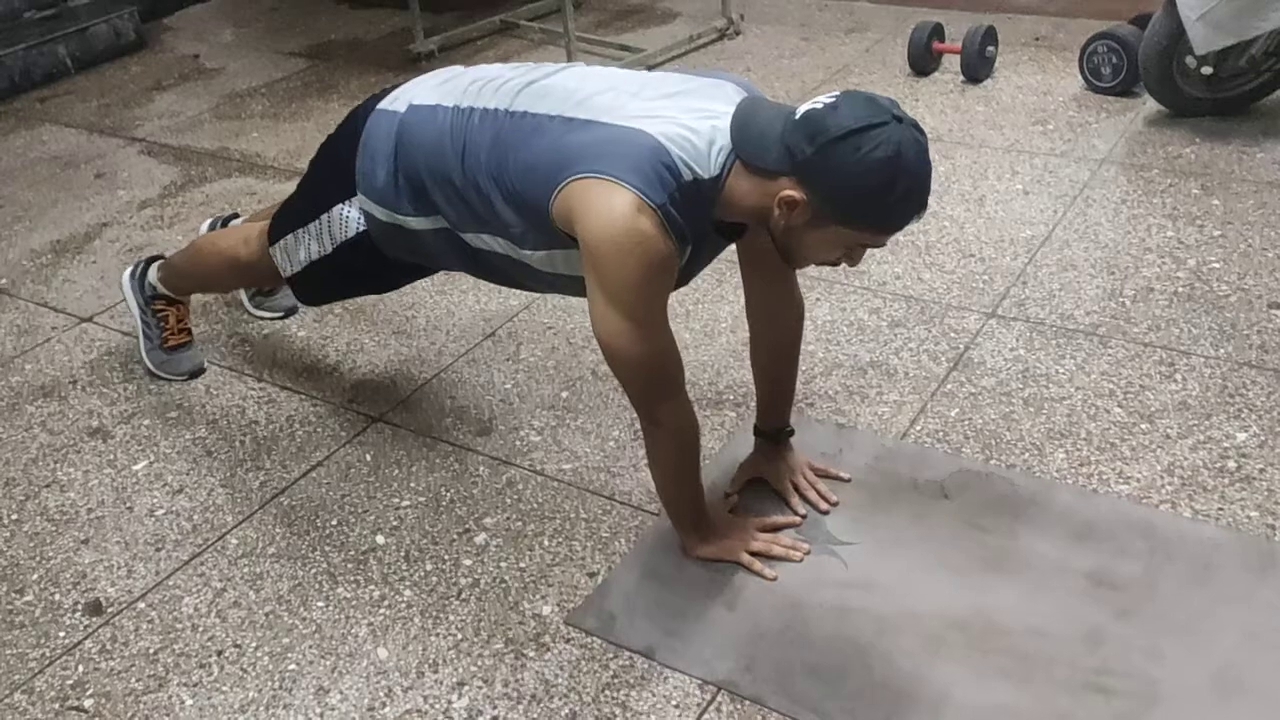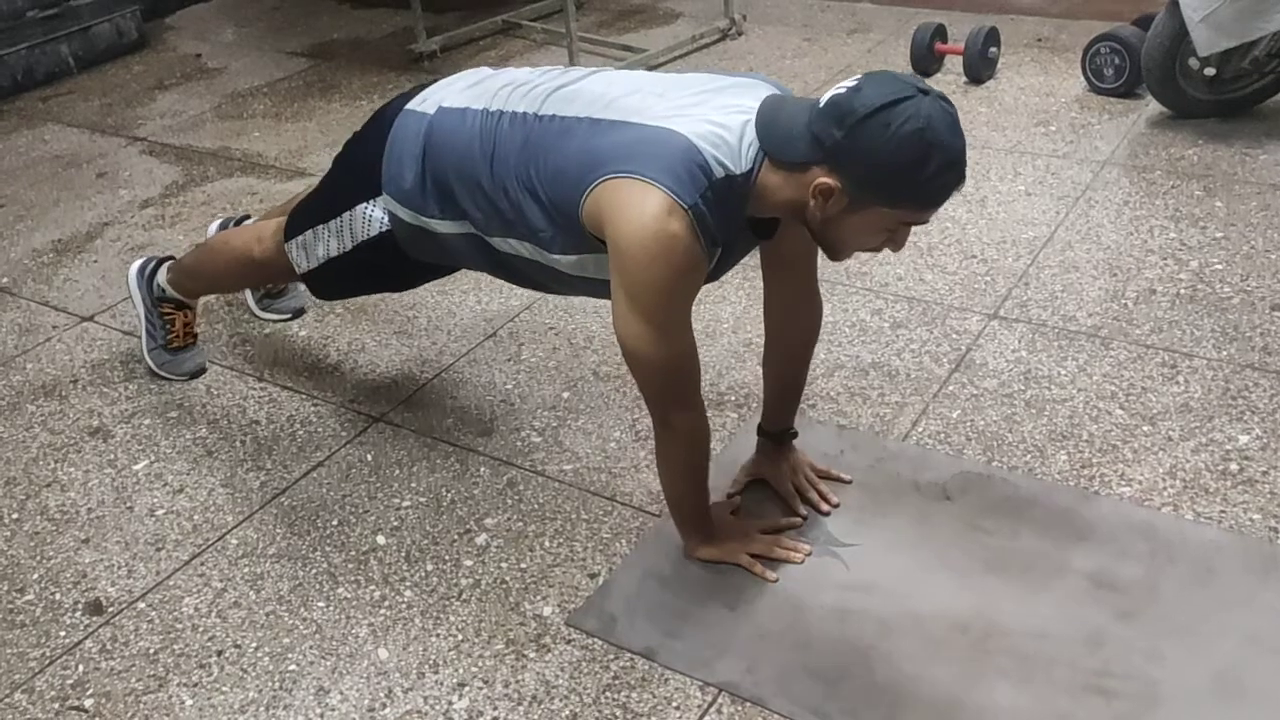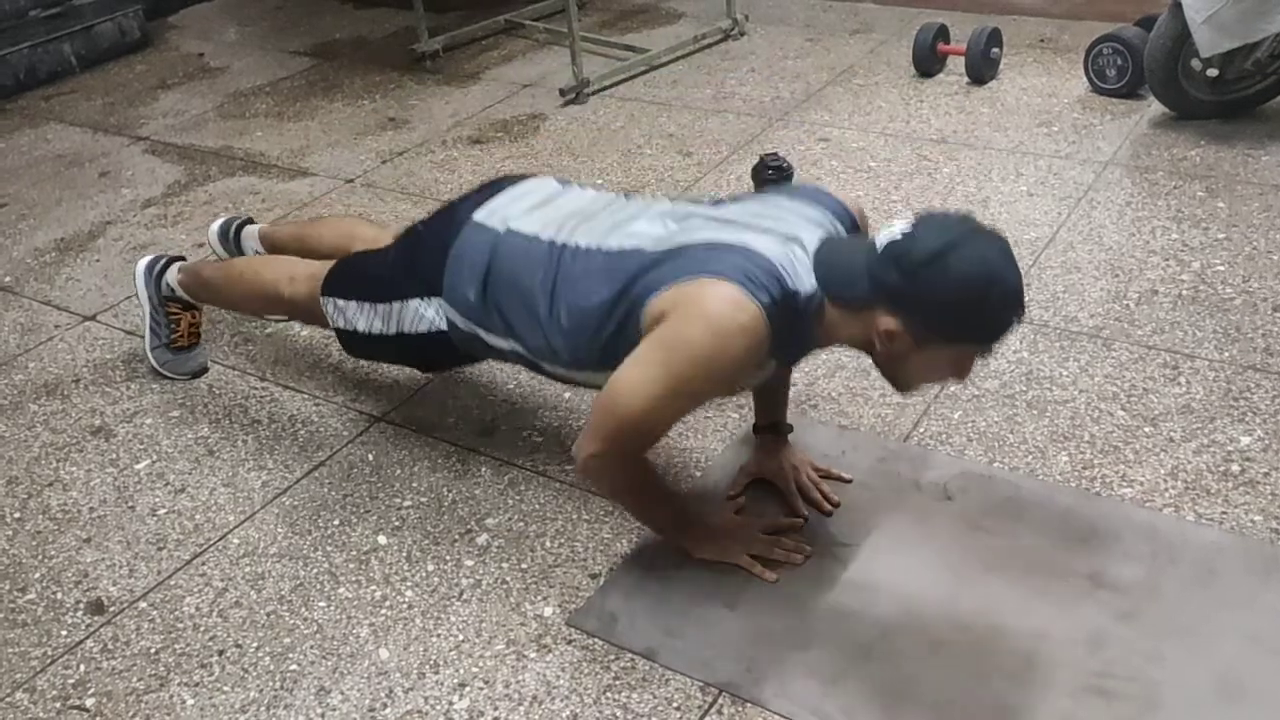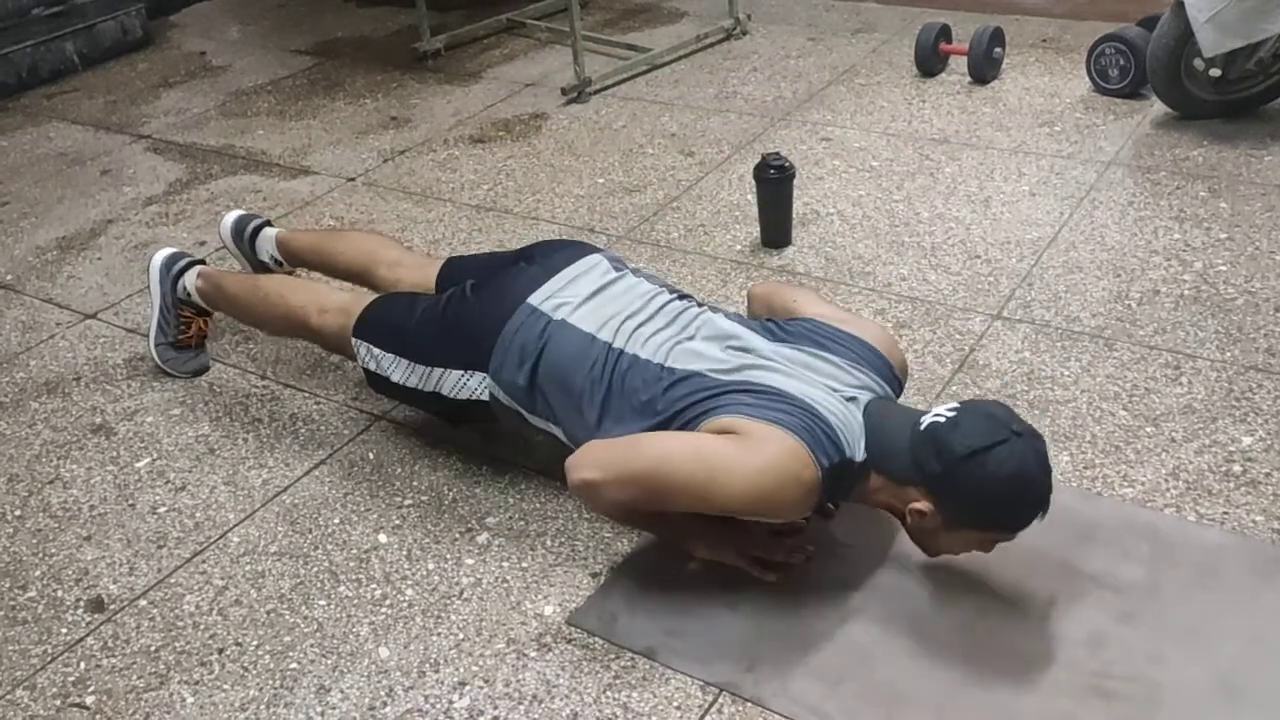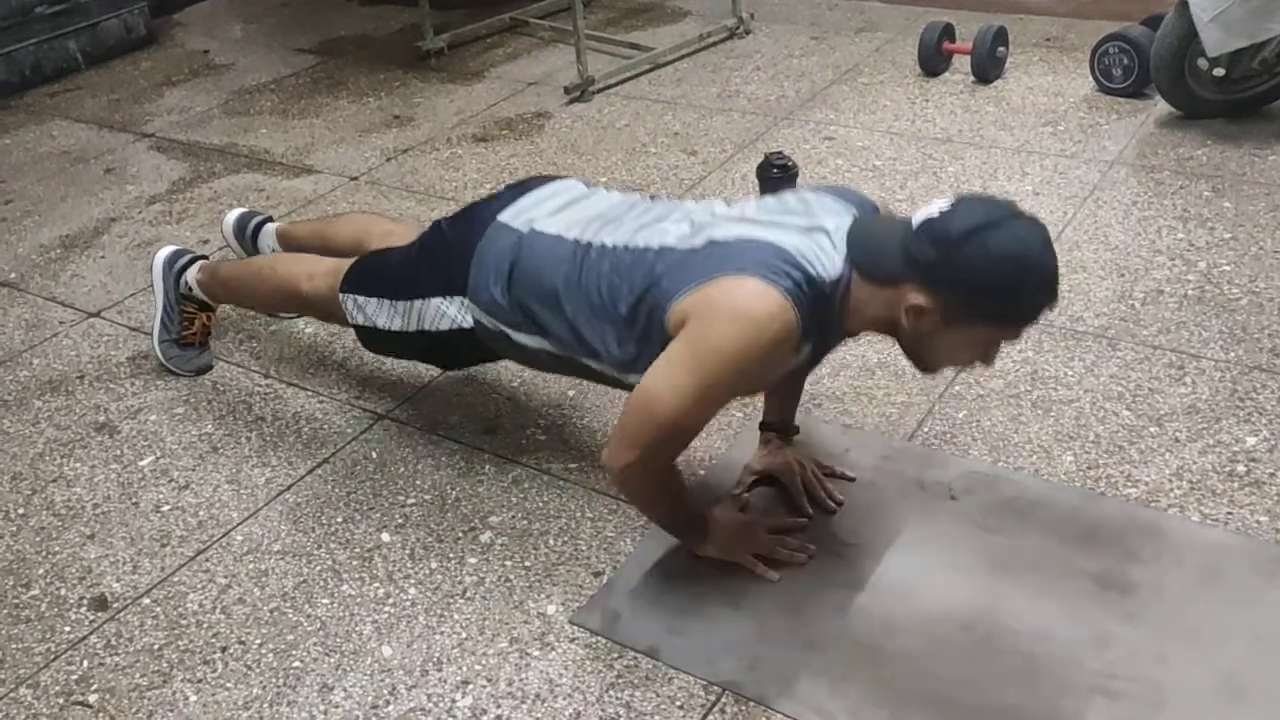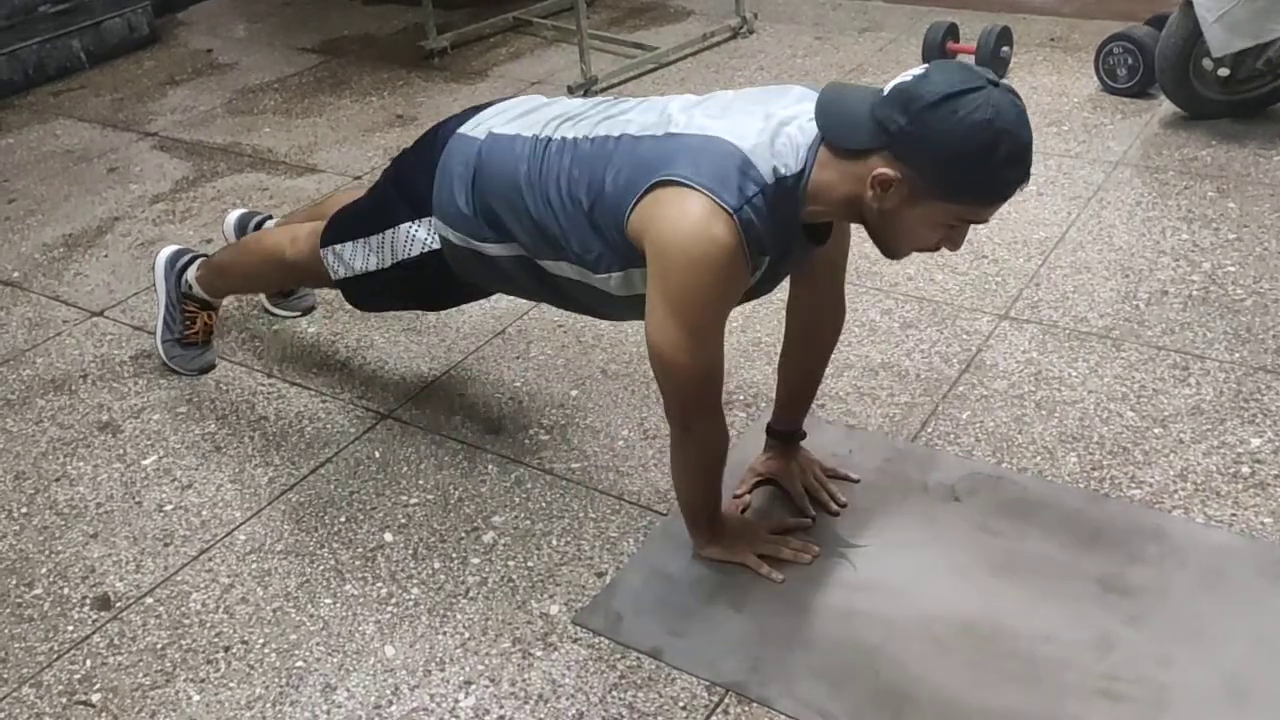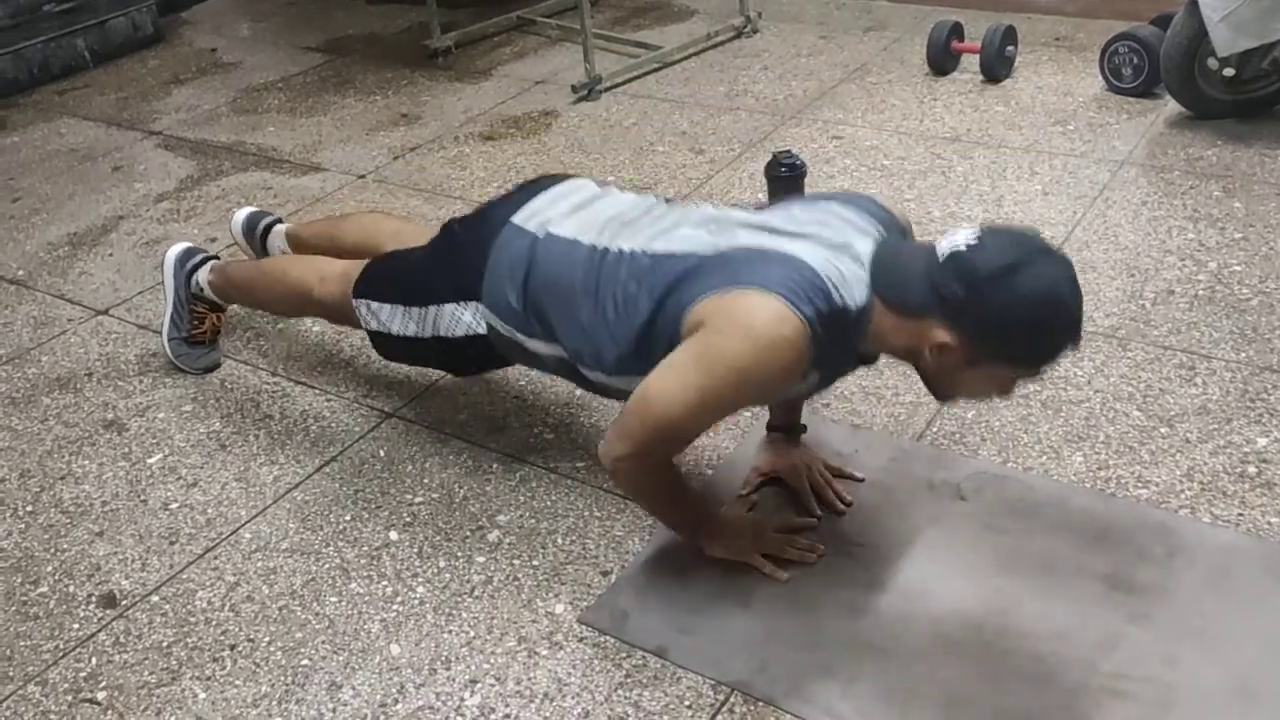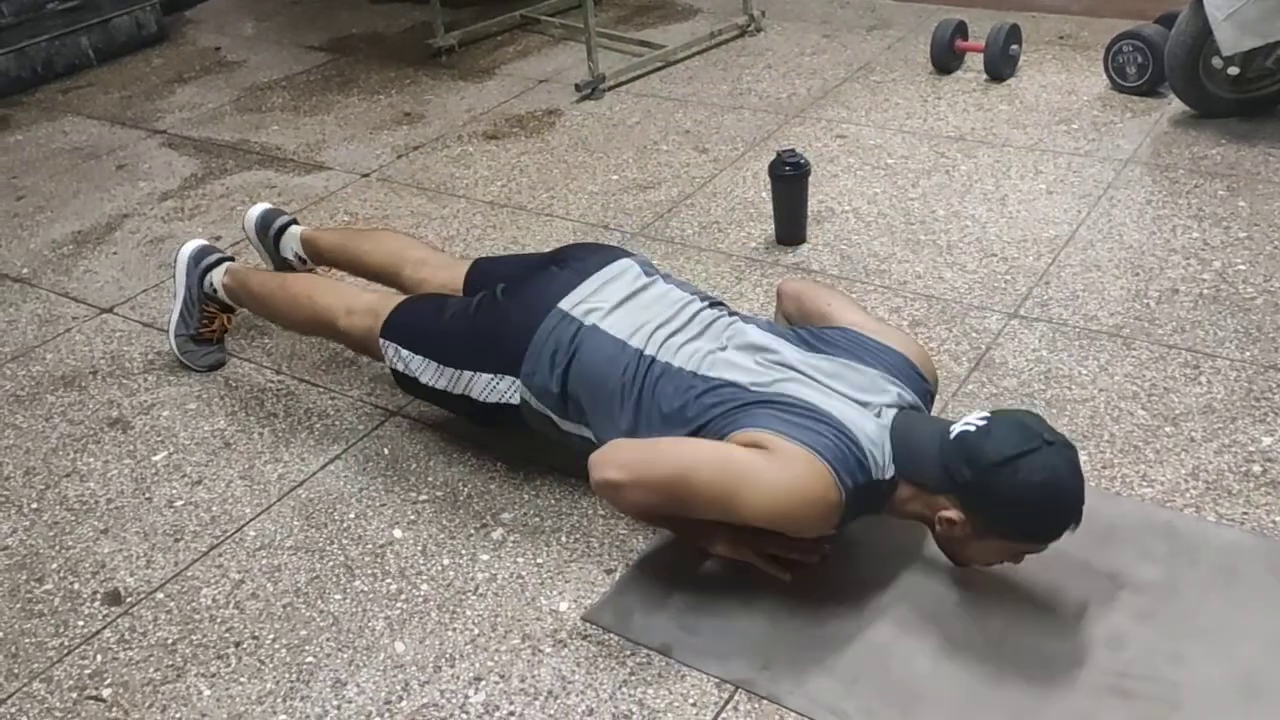
dt=0.5s
person 1, frame 1
left shoulder: (768, 137)
right shoulder: (631, 219)
left elbow: (775, 298)
right elbow: (661, 406)
left wrist: (774, 441)
right wrist: (698, 530)
left hip: (461, 122)
right hip: (397, 164)
left knee: (302, 233)
right knee: (274, 257)
left ankle: (235, 224)
right ankle: (158, 283)
person 1, frame 2
left shoulder: (796, 137)
right shoulder: (661, 220)
left elbow: (794, 301)
right elbow: (674, 409)
left wrist: (777, 442)
right wrist: (703, 533)
left hip: (491, 121)
right hip: (422, 163)
left knee: (320, 226)
right knee: (288, 251)
left ankle: (242, 232)
right ankle: (166, 283)
person 1, frame 3
left shoulder: (843, 231)
right shoulder: (731, 320)
right elbow: (600, 453)
left wrist: (772, 439)
right wrist: (696, 533)
left hip: (541, 214)
right hip: (474, 278)
left knee: (373, 250)
right knee: (317, 293)
left ankle: (253, 235)
right ankle: (176, 283)
person 1, frame 4
left shoulder: (876, 358)
right shoulder: (783, 475)
left elbow: (768, 293)
right elbow: (591, 470)
right wrist: (705, 536)
left hip: (583, 281)
right hip: (516, 347)
left knee: (411, 276)
right knee: (343, 322)
left ankle: (265, 237)
right ankle: (192, 282)
person 1, frame 5
left shoulder: (869, 229)
right shoulder: (762, 316)
right elbow: (628, 457)
left wrist: (779, 438)
right wrist: (706, 533)
left hip: (564, 215)
right hip: (499, 275)
left knee: (400, 243)
right knee: (335, 289)
left ankle: (268, 232)
right ankle: (194, 279)
person 1, frame 6
left shoulder: (839, 137)
right shoulder: (706, 225)
left elbow: (818, 303)
right elbow: (693, 412)
left wrist: (786, 443)
right wrist: (712, 531)
left hip: (532, 144)
right hip: (464, 192)
left knee: (364, 223)
right knee: (323, 256)
left ankle: (262, 224)
right ankle: (196, 276)
person 1, frame 7
left shoulder: (886, 241)
right shoulder: (773, 331)
right elbow: (627, 453)
left wrist: (786, 438)
right wrist: (711, 533)
left hip: (576, 217)
right hip: (509, 279)
left knee: (407, 249)
right knee: (348, 294)
left ankle: (279, 235)
right ankle: (207, 279)
person 1, frame 8
left shoulder: (907, 369)
right shoulder: (807, 491)
left elbow: (797, 290)
right elbow: (614, 467)
right wrist: (720, 534)
left hip: (617, 286)
right hip: (549, 350)
left knee: (438, 277)
right knee: (371, 321)
left ankle: (291, 235)
right ankle: (220, 277)
